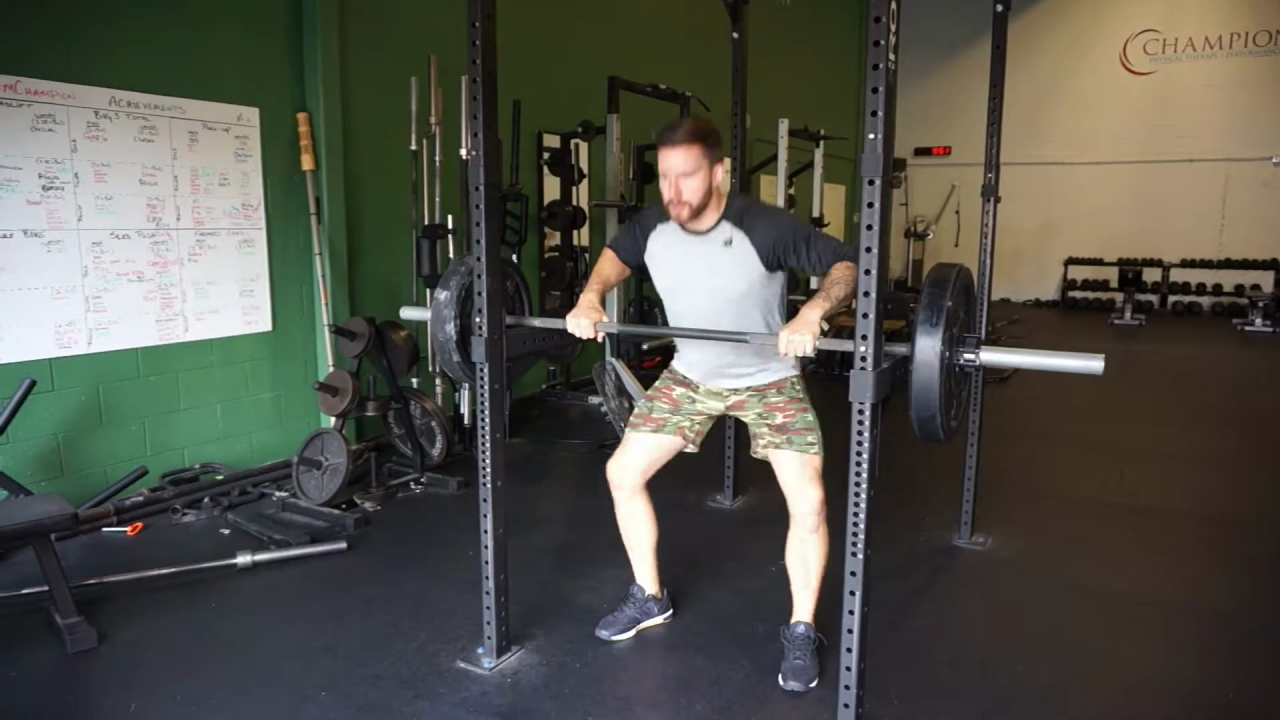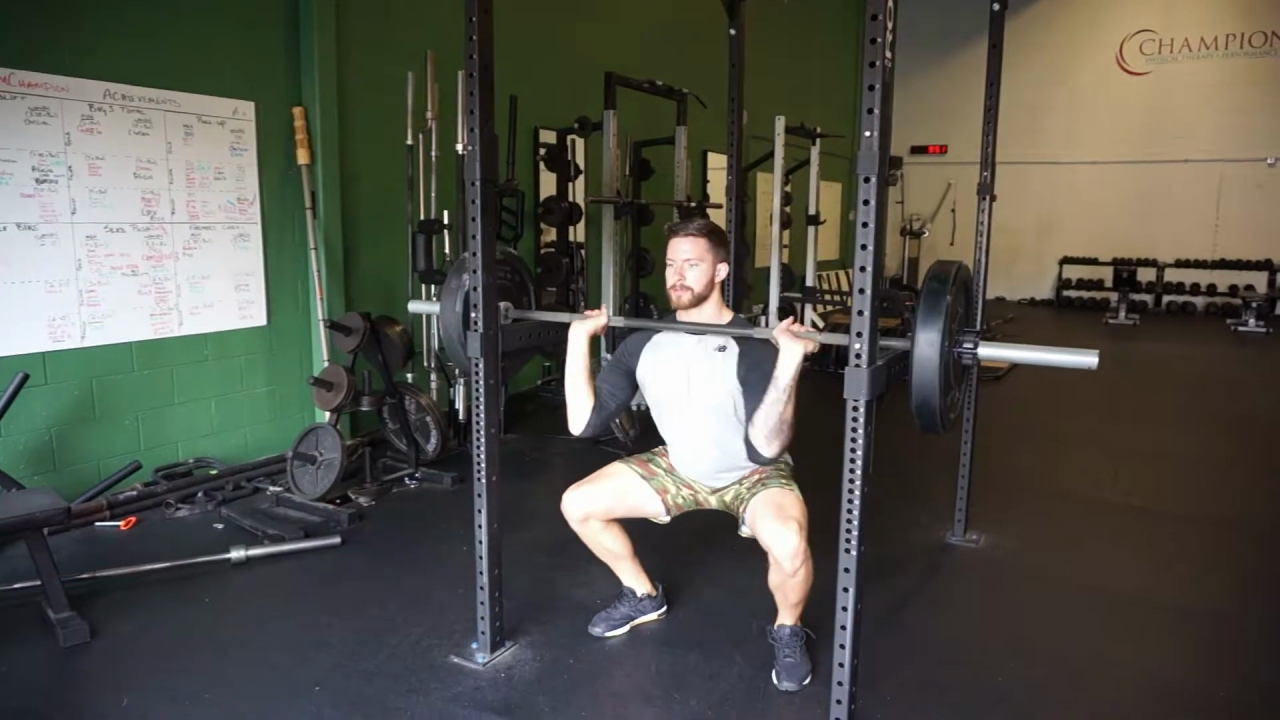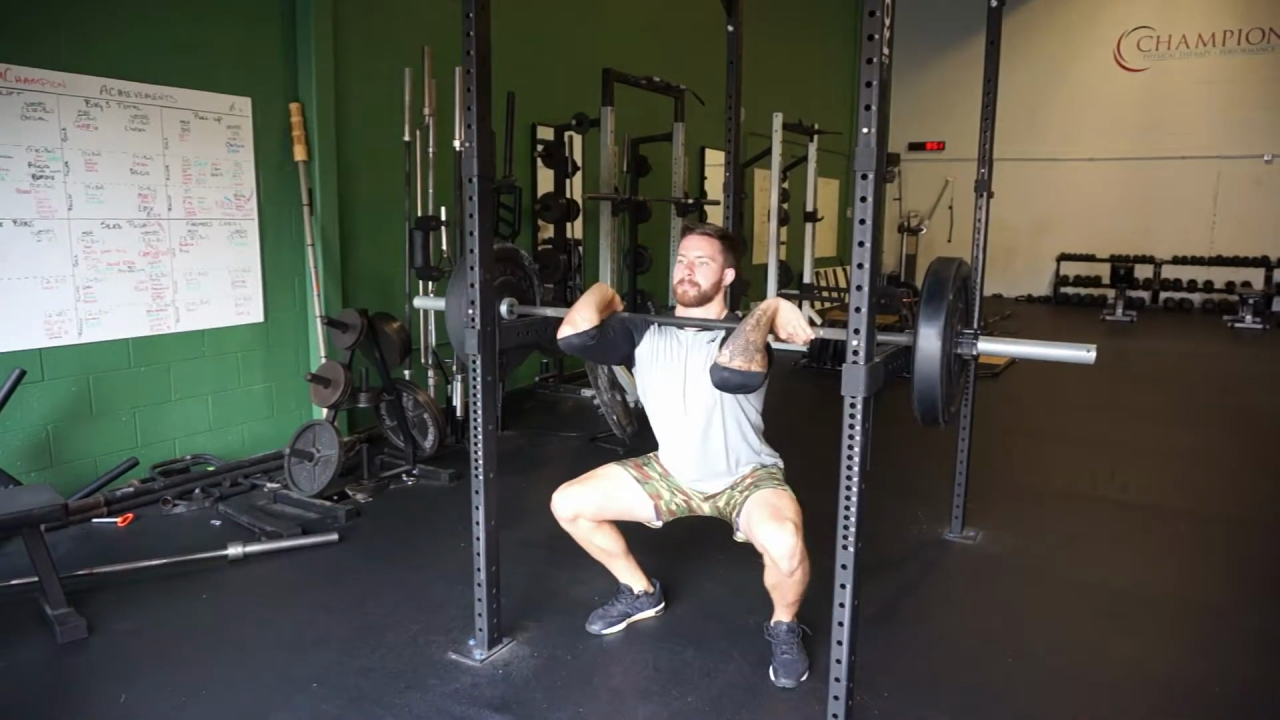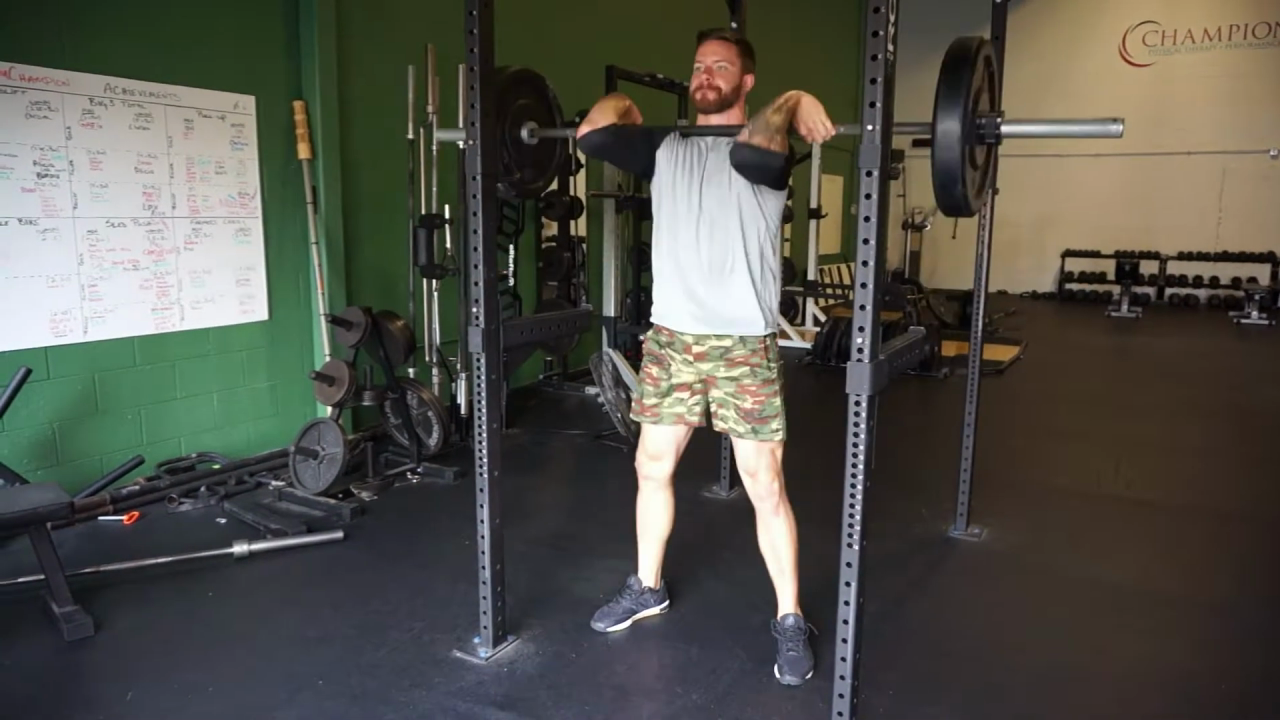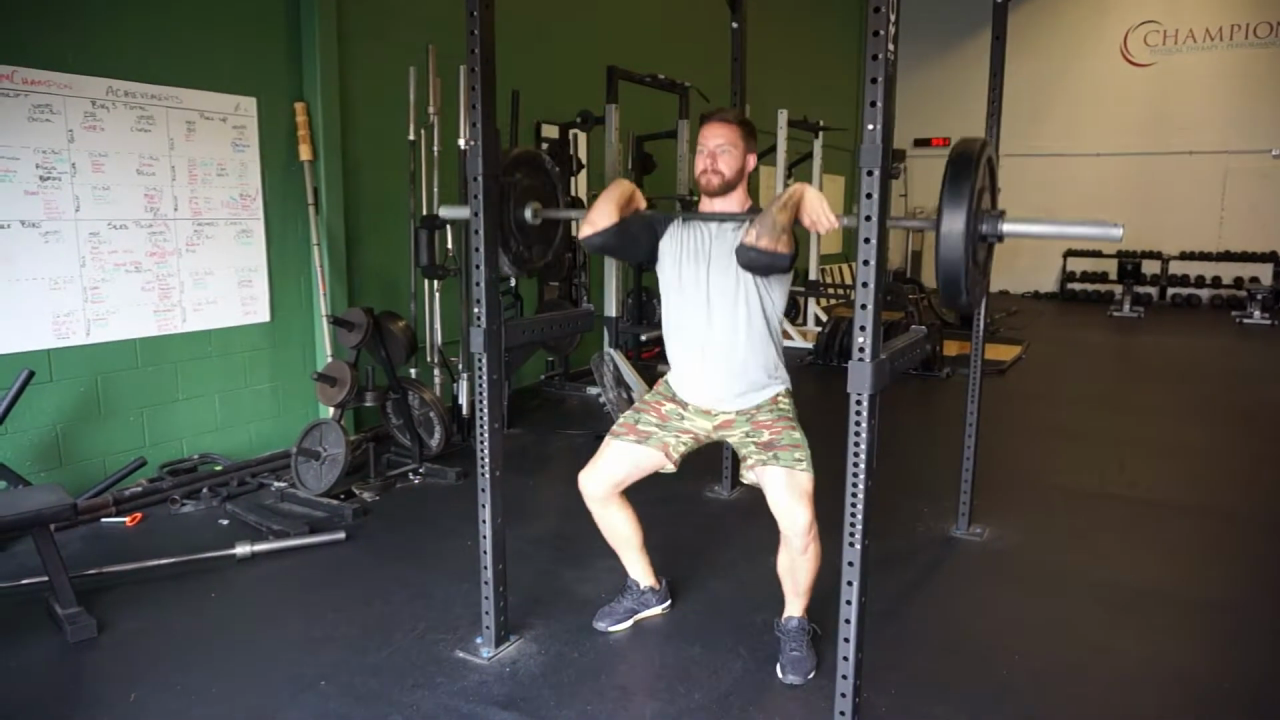
dt=1s
person 1, frame 1
left shoulder: (763, 228)
right shoulder: (651, 227)
left elbow: (845, 262)
right elbow: (614, 254)
left wrist: (815, 312)
right wrist: (589, 297)
left hip: (768, 379)
right hip: (690, 376)
left knee: (807, 501)
right knee: (623, 472)
left ankle: (801, 633)
right ankle: (649, 598)
person 1, frame 2
left shoulder: (752, 348)
right shoulder: (643, 344)
left elbow: (765, 448)
right elbow: (584, 423)
left wrist: (789, 361)
right wrist: (579, 338)
left hip: (751, 474)
right hip: (679, 466)
left knee: (787, 543)
right knee: (577, 505)
left ankle: (787, 631)
right ankle: (643, 596)
person 1, frame 3
left shoulder: (742, 338)
right shoulder: (646, 334)
left elbow: (732, 374)
right elbow: (574, 336)
left wrist: (770, 310)
right wrist: (602, 292)
left hip: (745, 476)
right hip: (671, 473)
left knee: (784, 542)
right knee: (567, 504)
left ankle: (784, 628)
right ankle: (641, 593)
person 1, frame 4
left shoulder: (766, 148)
right shoulder: (665, 145)
left elbow: (752, 153)
right elbow: (592, 138)
left wrist: (792, 104)
right wrist: (621, 103)
left hip: (742, 342)
right hip: (669, 336)
left knee: (764, 486)
right knee: (653, 468)
left ankle: (790, 621)
right ankle: (648, 589)
person 1, frame 5
left shoulder: (771, 229)
right shoulder: (666, 230)
left elbow: (756, 252)
right elbow: (593, 234)
left wrist: (797, 197)
right wrist: (624, 189)
left hip: (758, 404)
right hip: (680, 396)
left knee: (799, 522)
right knee: (595, 483)
left ankle: (794, 624)
right ankle: (647, 589)
